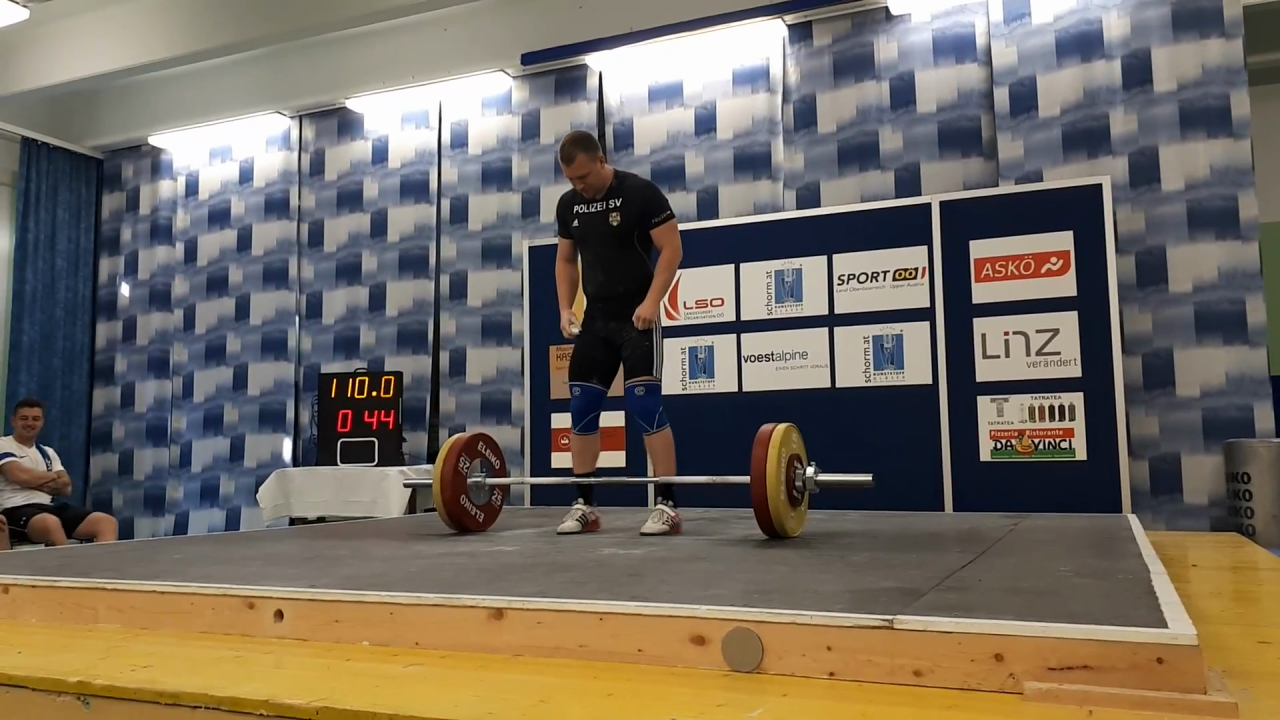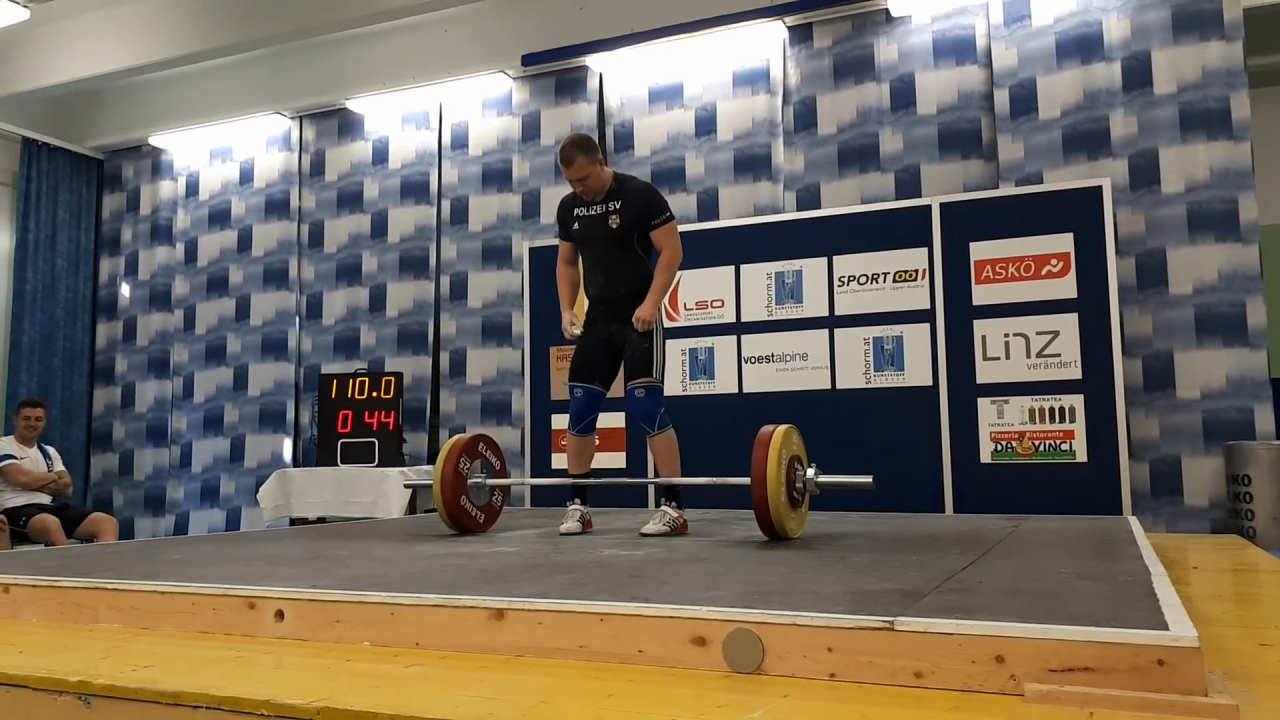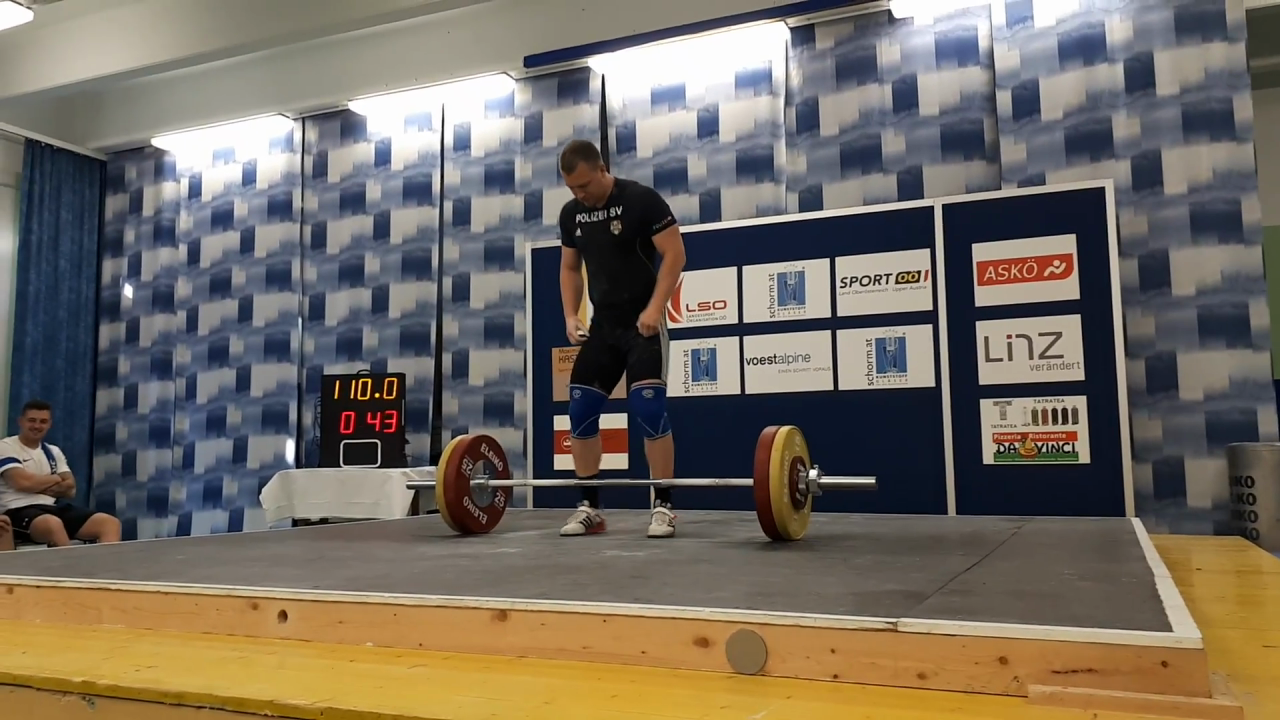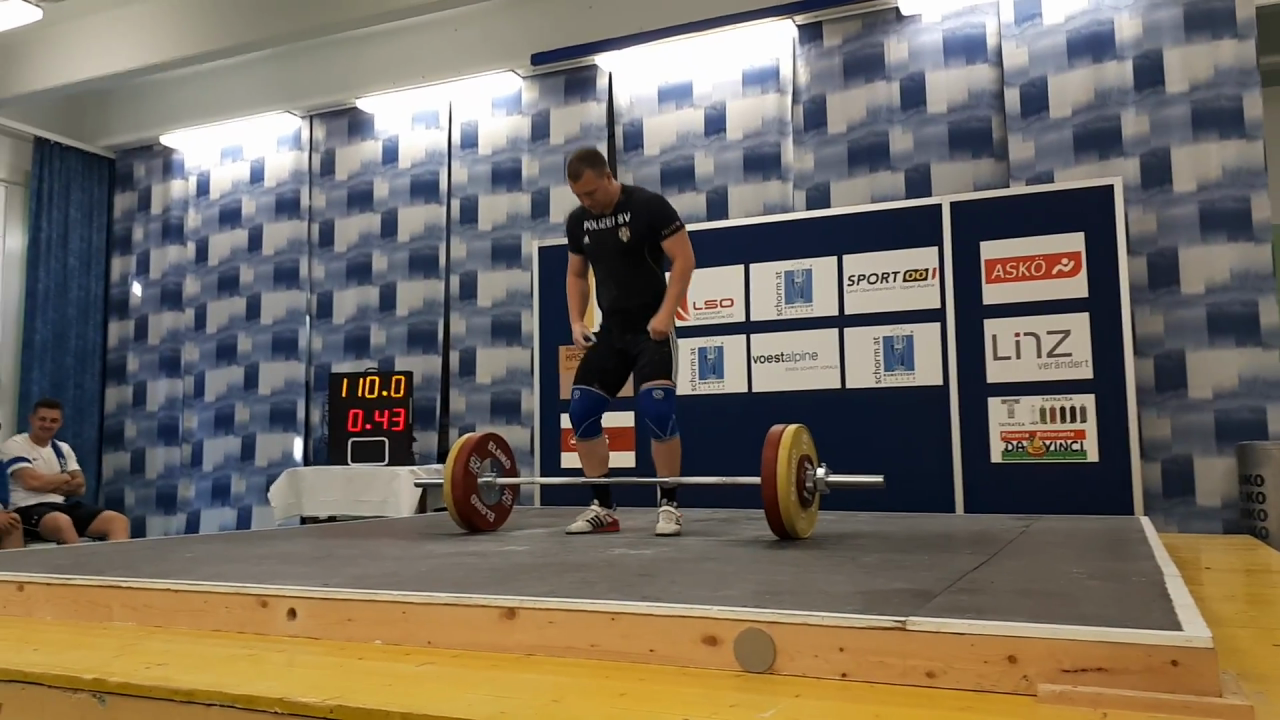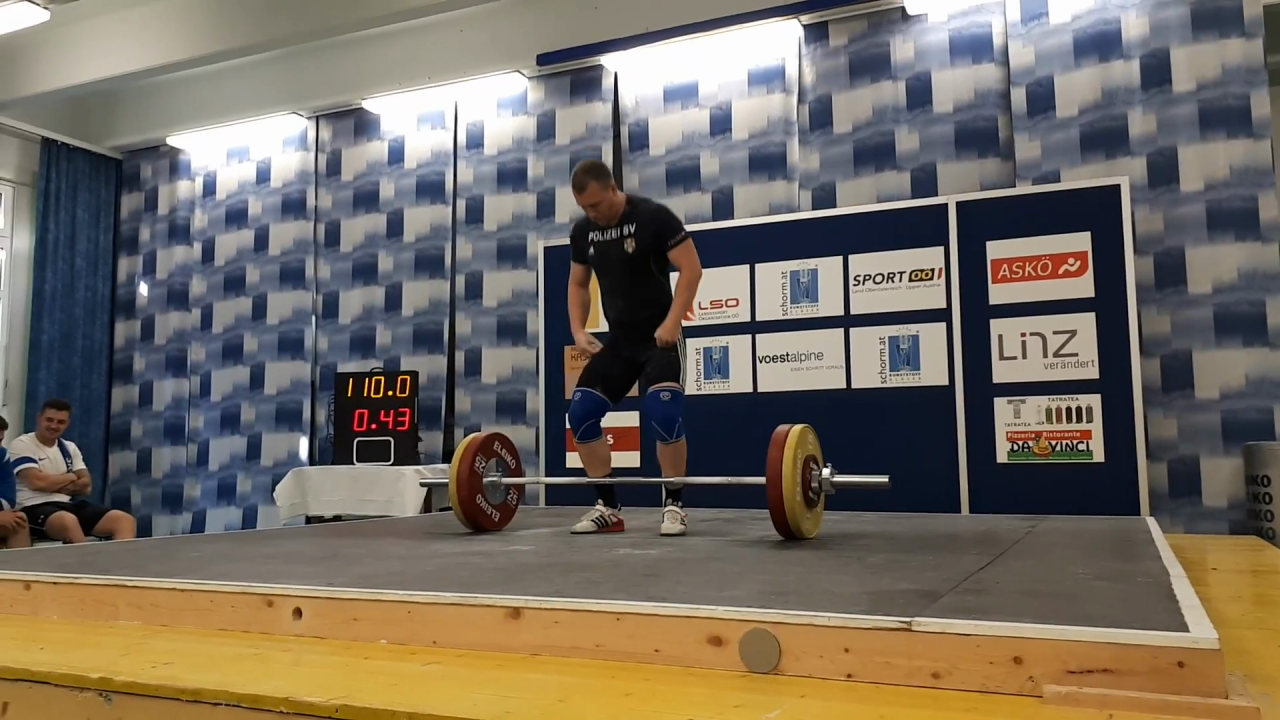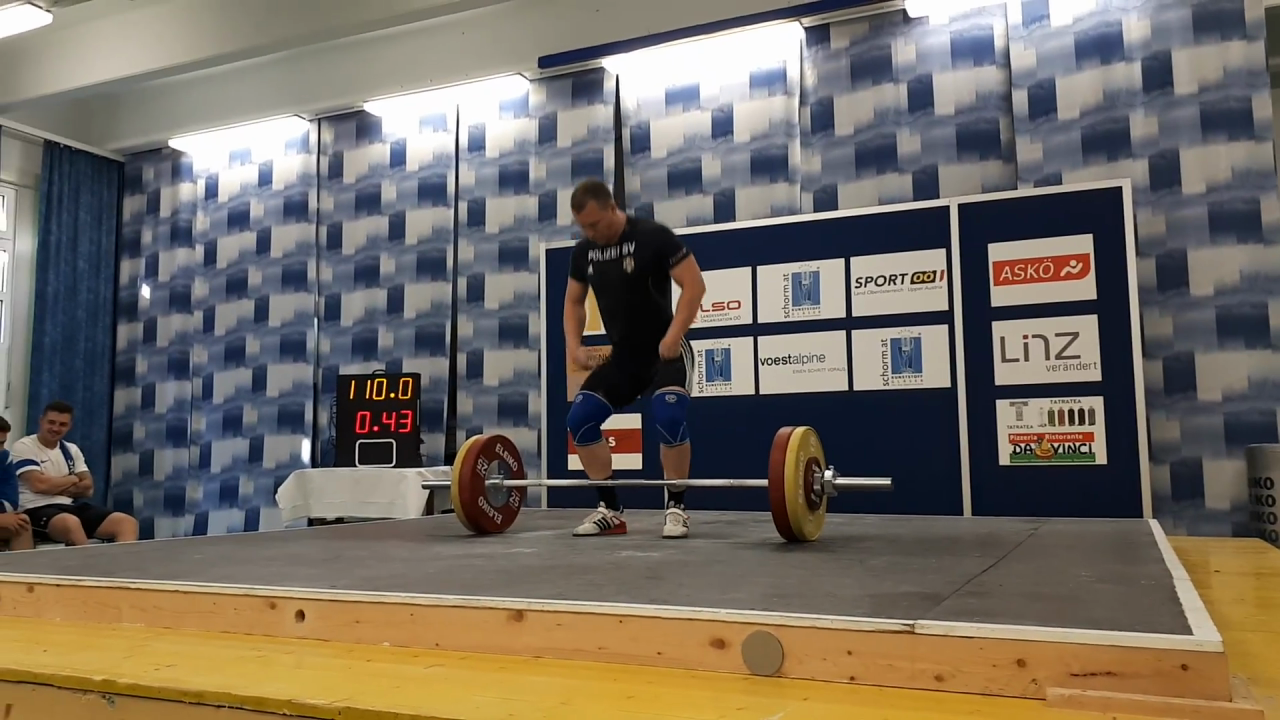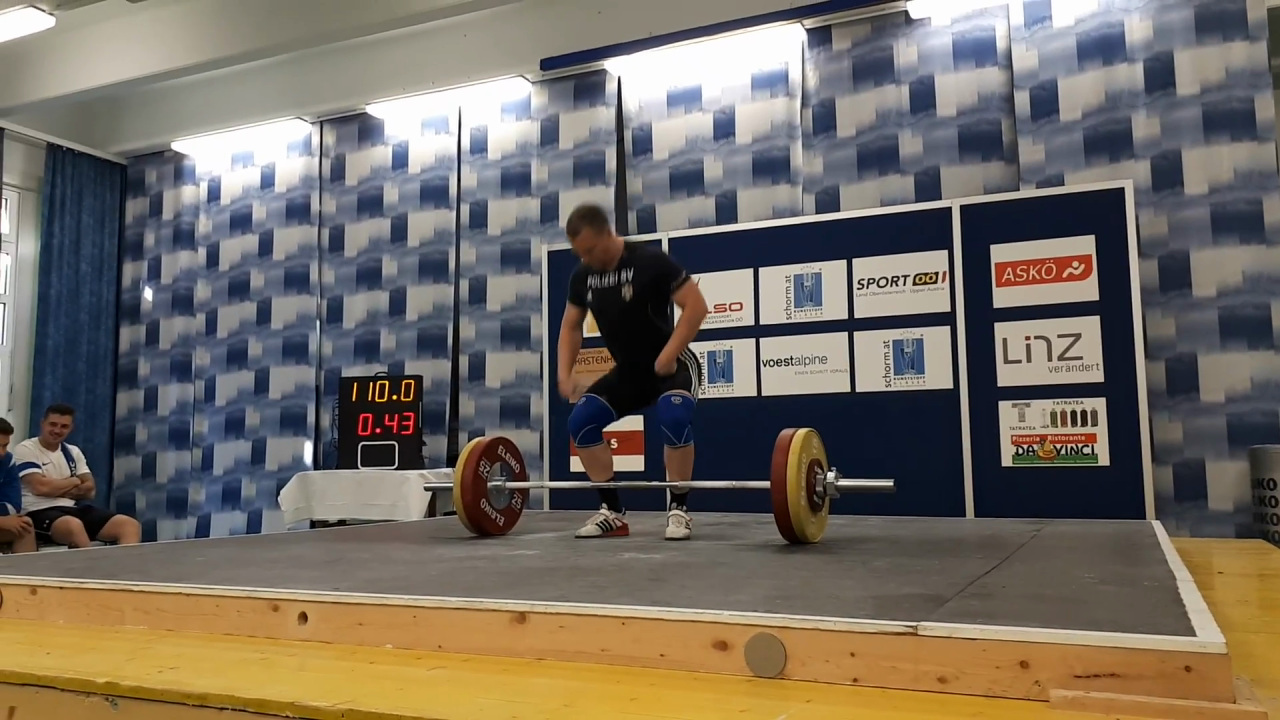
dt=0.1s
person 1, frame 1
left shoulder: (640, 192)
right shoulder: (568, 204)
left elbow: (671, 249)
right elbow: (565, 260)
left wrist: (651, 302)
right wrist: (565, 308)
left hip: (636, 316)
right hip: (594, 319)
left knee: (644, 406)
right knee: (582, 409)
left ankle: (666, 504)
right ankle: (585, 505)
person 1, frame 2
left shoulder: (640, 195)
right shoulder: (569, 208)
left elbow: (672, 252)
right elbow: (567, 263)
left wrist: (650, 303)
right wrist: (566, 311)
left hip: (638, 319)
right hip: (597, 322)
left knee: (644, 406)
right knee: (580, 409)
left ankle: (671, 506)
right ankle: (579, 504)
person 1, frame 3
left shoulder: (642, 200)
right shoulder: (571, 214)
left elbow: (674, 255)
right elbow: (570, 268)
left wrist: (655, 309)
right wrist: (571, 316)
left hip: (642, 323)
right hip: (602, 326)
left knee: (648, 408)
right knee: (581, 411)
left ankle: (664, 506)
right ankle: (589, 506)
person 1, frame 4
left shoulder: (649, 206)
right shoulder: (578, 221)
left elbow: (684, 259)
right elbow: (576, 276)
left wrist: (665, 313)
right wrist: (576, 322)
left hip: (652, 329)
right hip: (611, 331)
left knee: (655, 409)
right knee: (582, 410)
left ankle: (669, 504)
right ankle: (603, 506)
person 1, frame 5
left shoulder: (653, 217)
right shoulder: (582, 231)
left elbow: (691, 268)
right elbow: (577, 284)
left wrist: (671, 322)
right wrist: (578, 330)
left hip: (658, 337)
right hip: (617, 340)
left knee: (662, 411)
right knee: (581, 413)
left ankle: (674, 504)
right ankle: (608, 507)
person 1, frame 6
left shoulder: (652, 236)
right shoulder: (583, 252)
left elbow: (694, 283)
right elbow: (573, 302)
left wrist: (674, 335)
right wrist: (574, 344)
left hip: (665, 351)
right hip: (623, 355)
left knee: (668, 412)
right knee: (579, 418)
left ankle: (676, 507)
right ankle: (610, 509)
person 1, frame 7
left shoulder: (650, 261)
right shoulder: (582, 276)
left elbow: (695, 306)
right elbow: (570, 327)
left wrist: (669, 353)
right wrist: (565, 374)
left hip: (669, 363)
right hip: (627, 370)
left knee: (673, 414)
right knee: (581, 420)
left ankle: (679, 509)
right ankle: (612, 511)
